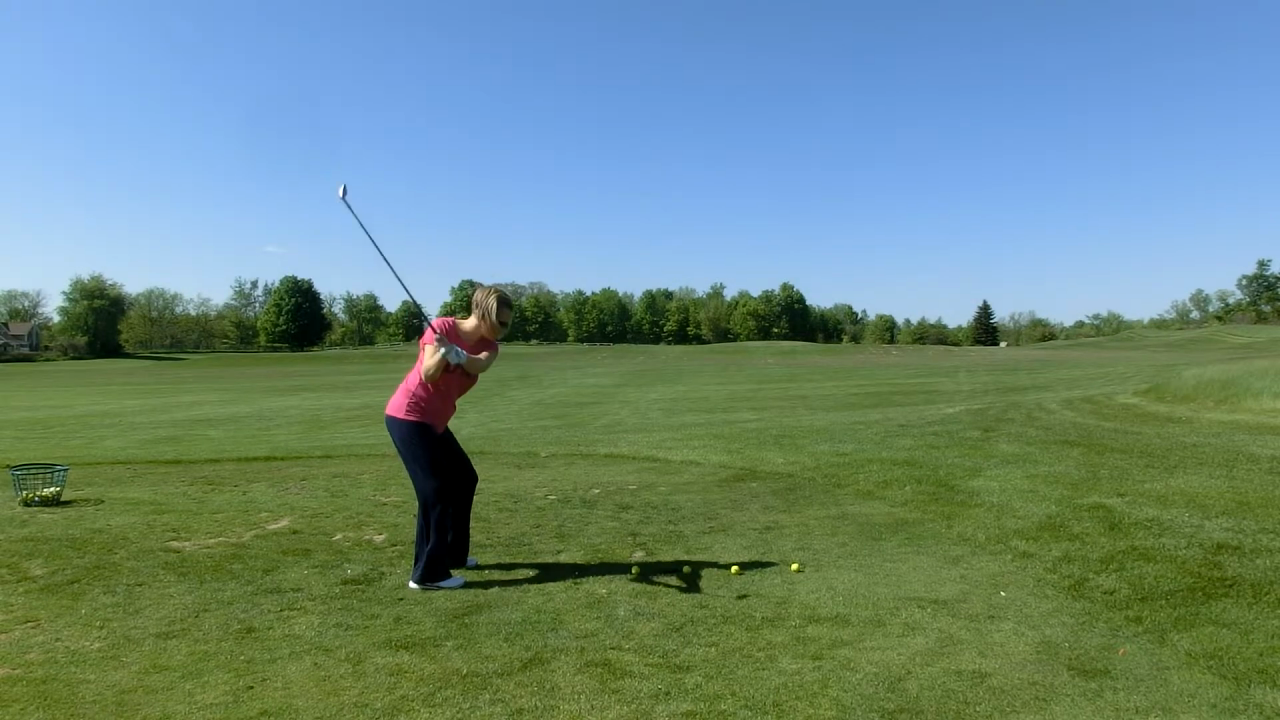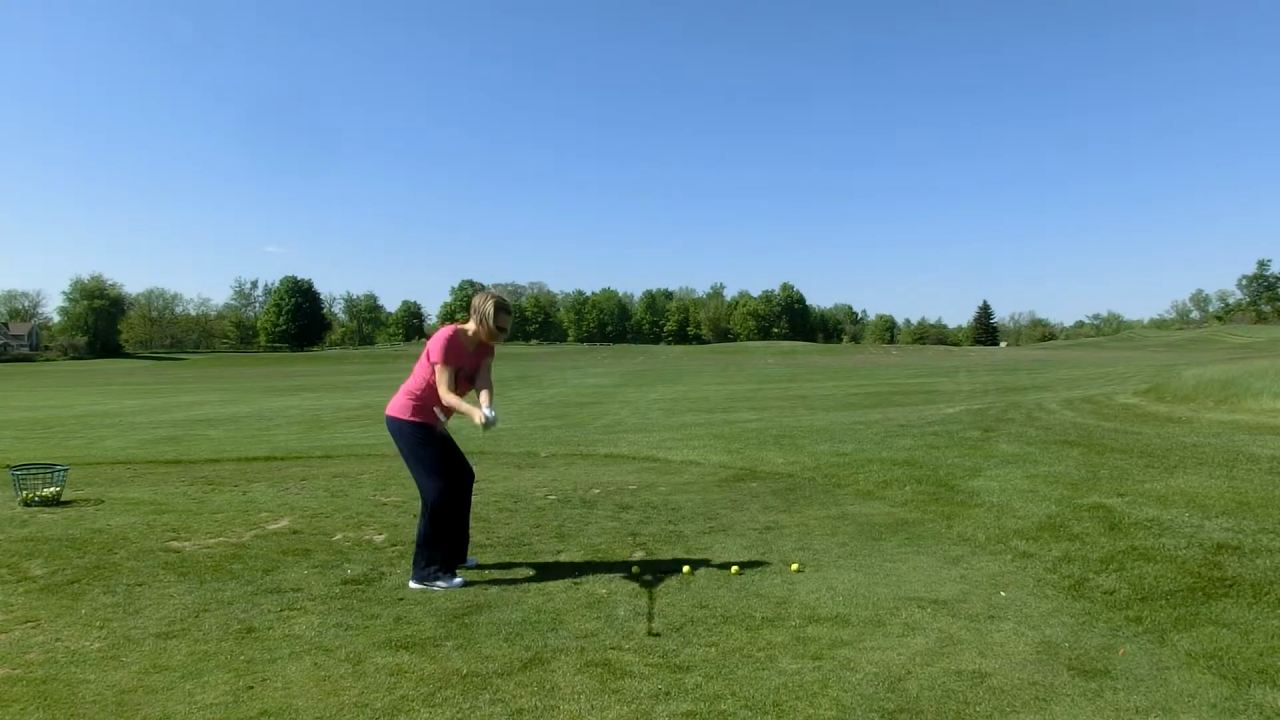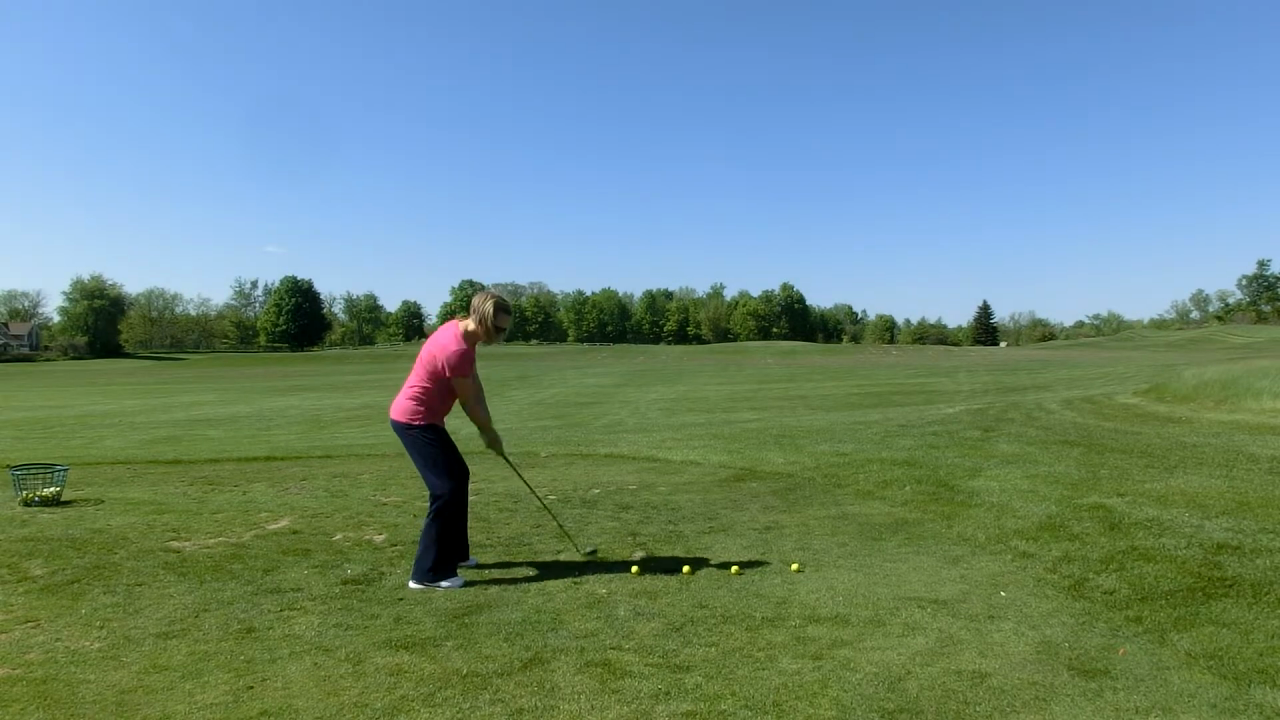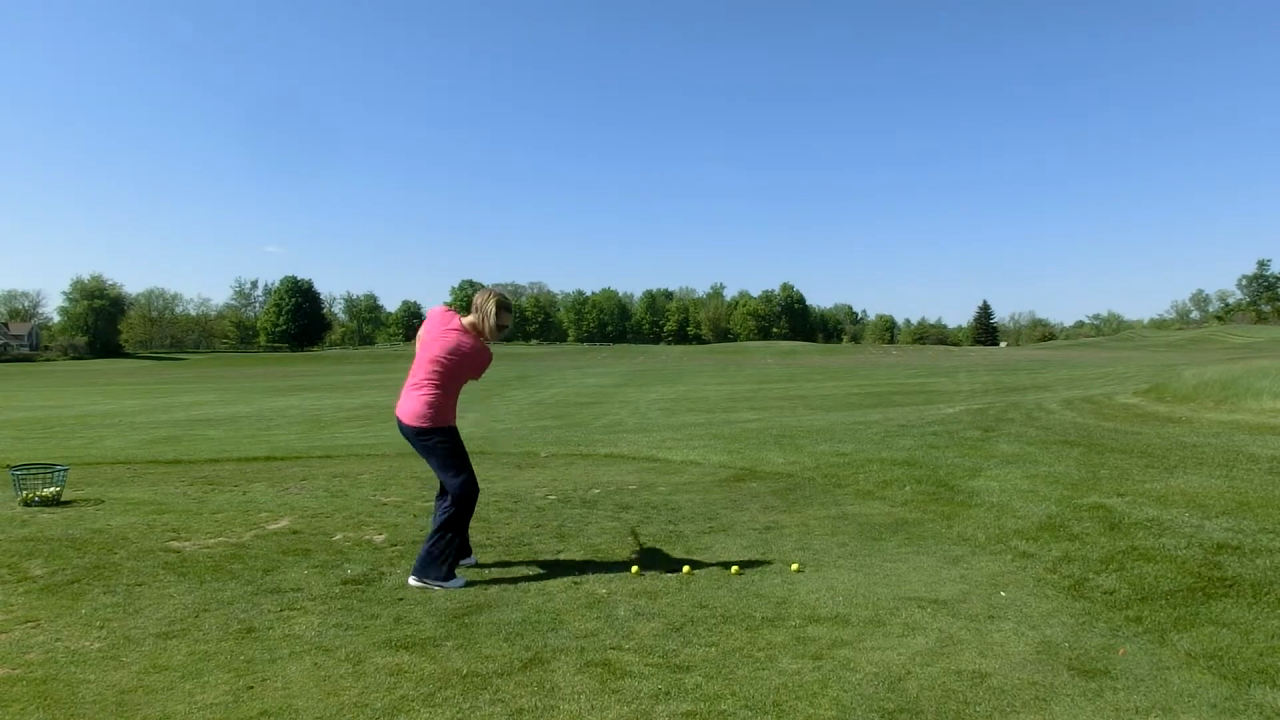
dt=0.1s
person 1, frame 1
left shoulder: (489, 345)
right shoulder: (443, 329)
left elbow: (478, 367)
right elbow: (426, 376)
left wrist: (459, 356)
right wrist: (441, 352)
left hip: (433, 422)
right hip: (407, 417)
left knee: (464, 480)
right knee: (435, 490)
left ankle: (452, 553)
right ankle: (427, 574)
person 1, frame 2
left shoulder: (484, 348)
right shoulder: (447, 340)
left elbow: (483, 383)
right elbow: (446, 395)
left wrist: (486, 409)
right wrist: (473, 413)
left hip: (431, 422)
right hip: (407, 418)
left knee: (461, 479)
right knee: (439, 489)
left ankle: (452, 553)
right ankle: (427, 572)
person 1, frame 3
left shoulder: (455, 328)
right shoulder: (458, 352)
left elbow: (474, 385)
right elbow: (469, 402)
left wrist: (486, 428)
right wrist: (490, 434)
left hip: (407, 415)
right hip: (417, 420)
left knee: (454, 479)
right knee: (448, 490)
left ankle: (452, 553)
right ankle: (427, 572)
person 1, frame 4
left shoulder: (440, 315)
right shoulder: (479, 352)
left elbow: (420, 344)
left hip: (409, 414)
right hip: (430, 422)
left knee: (454, 481)
right knee: (463, 490)
left ankle: (454, 551)
right ankle: (429, 570)
